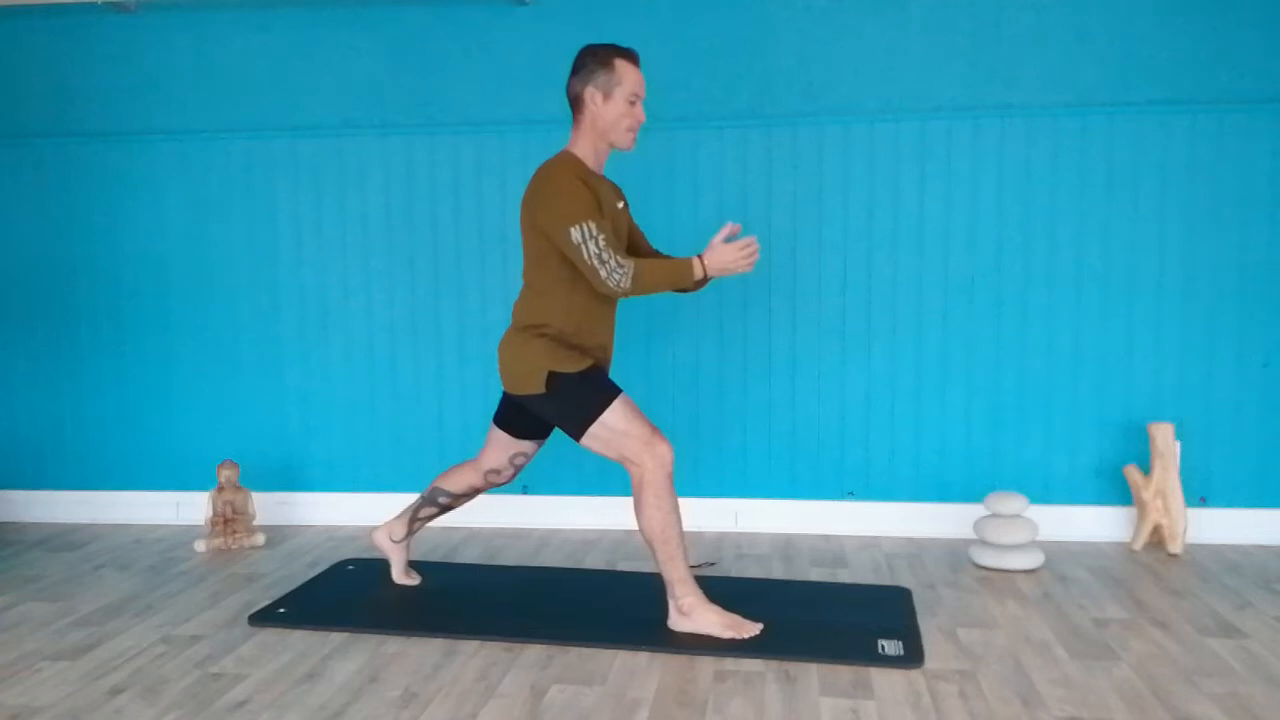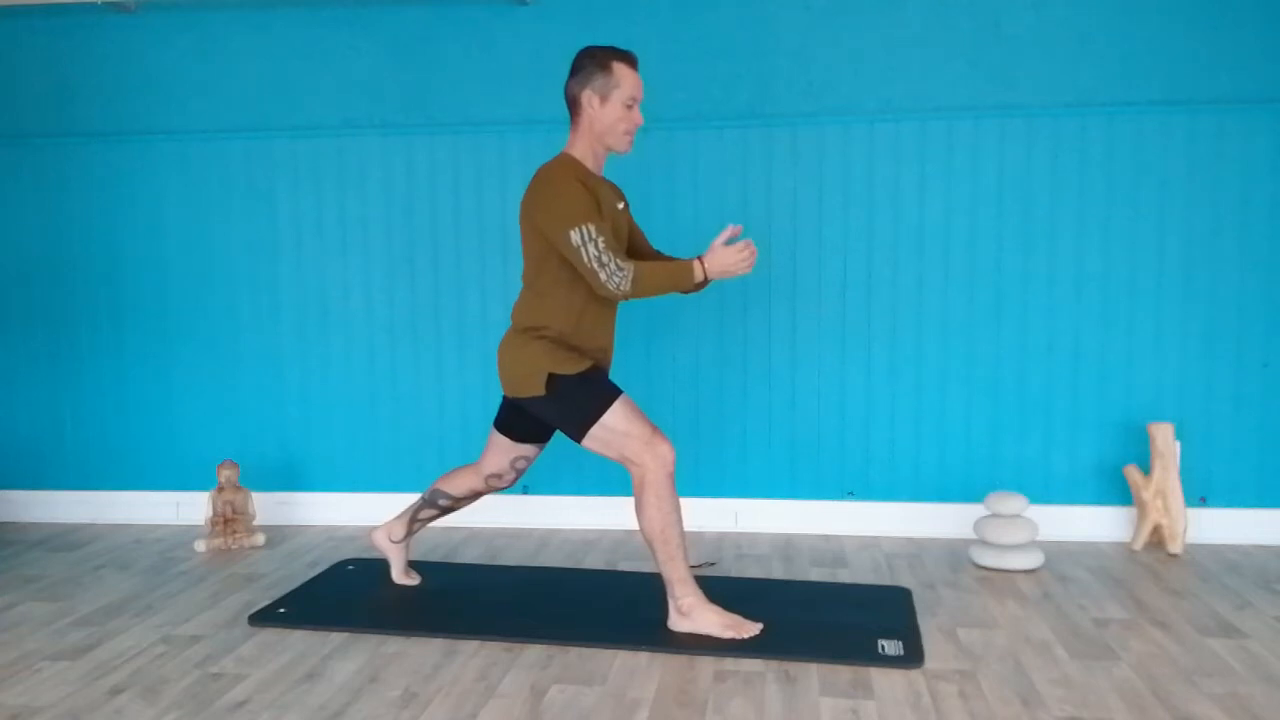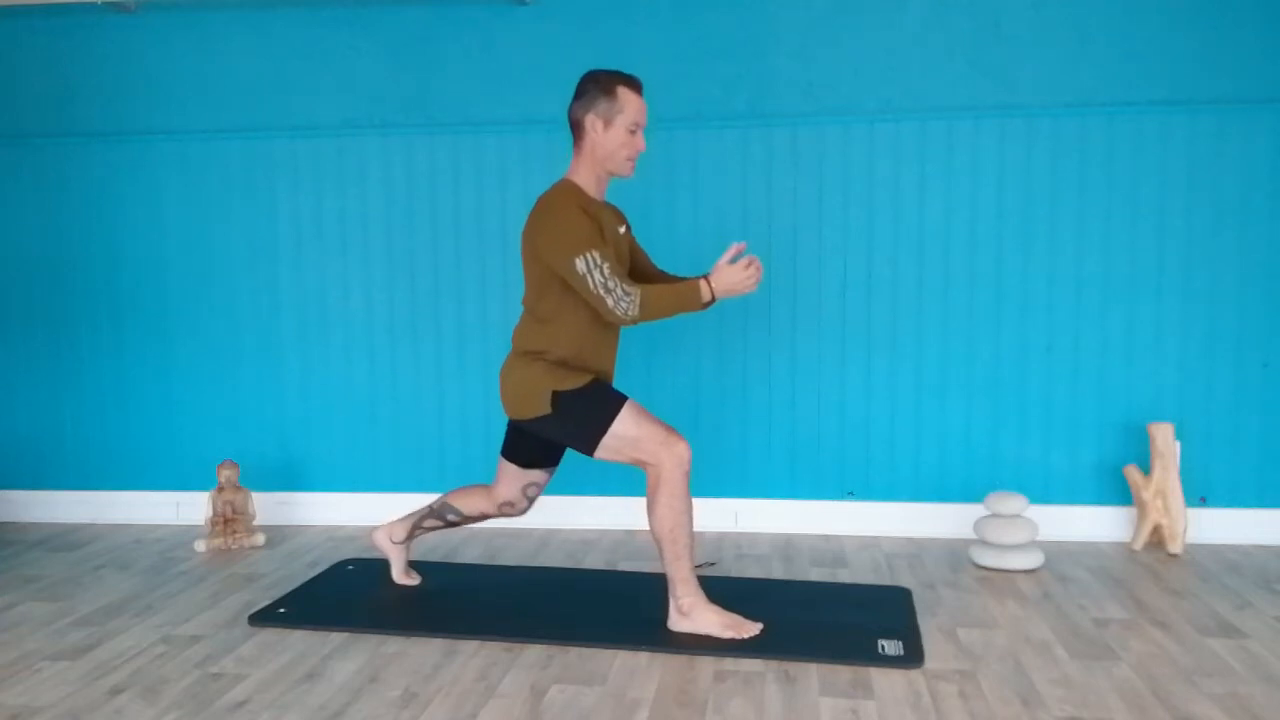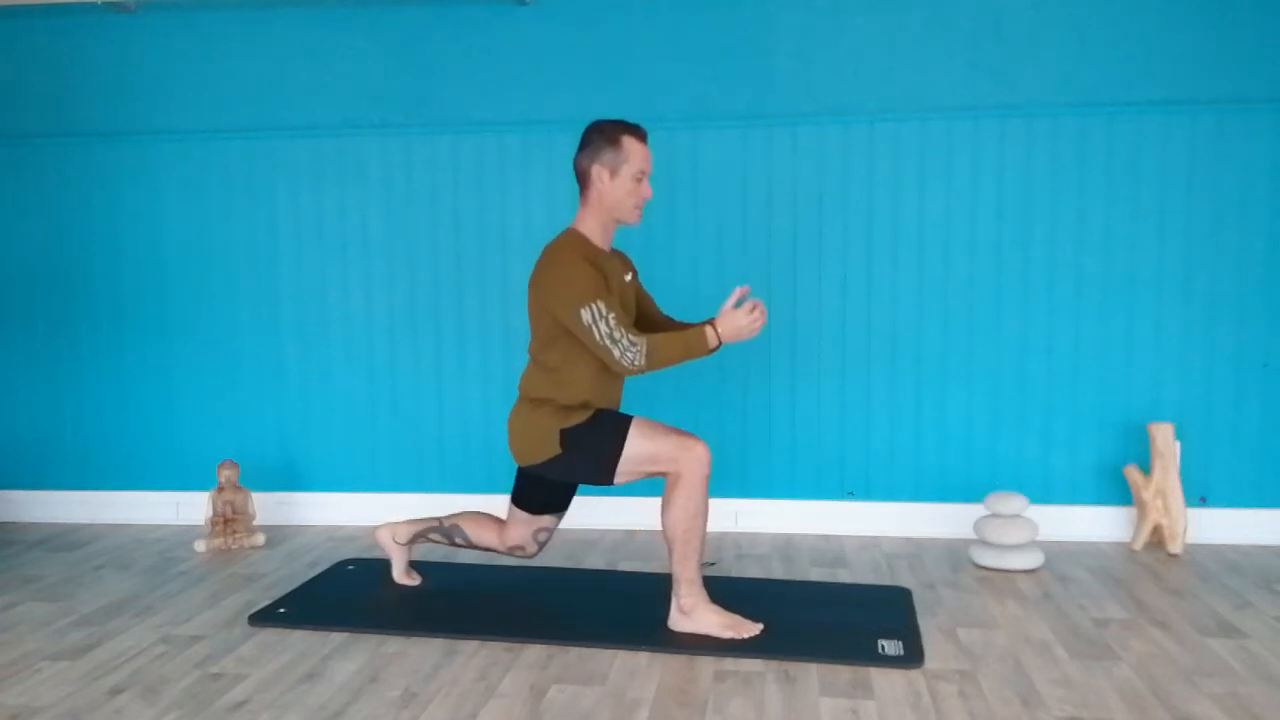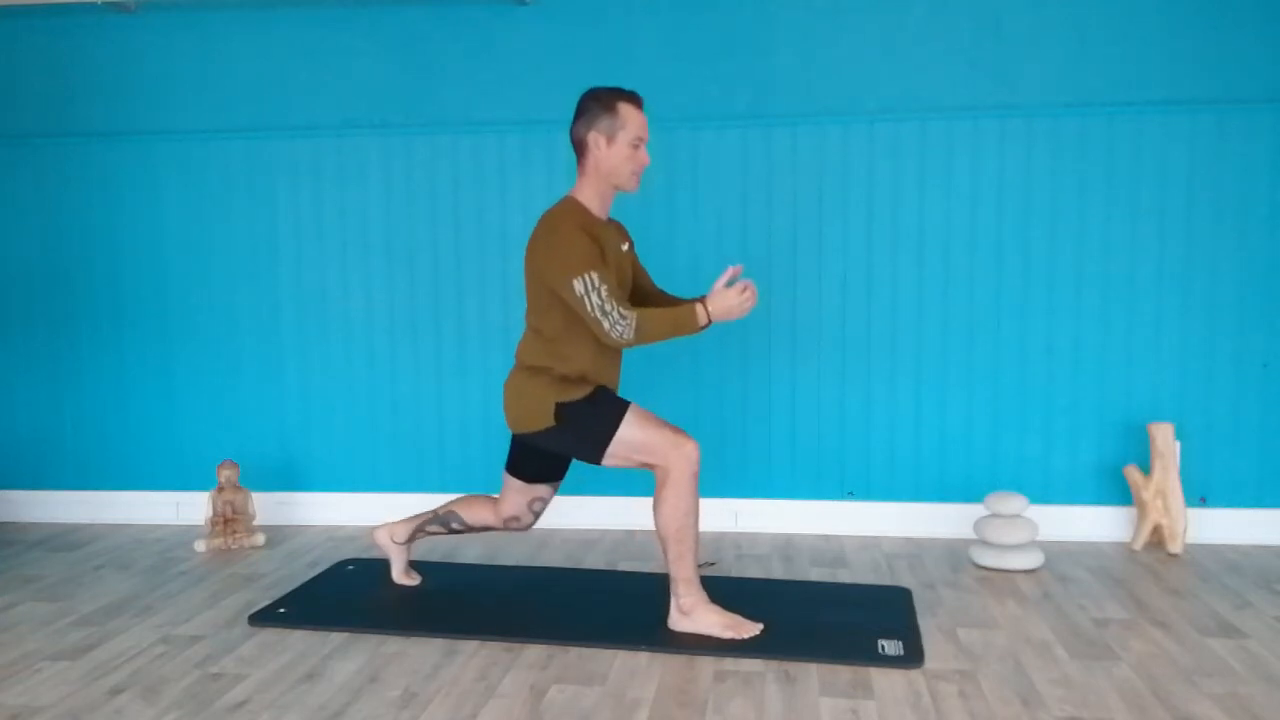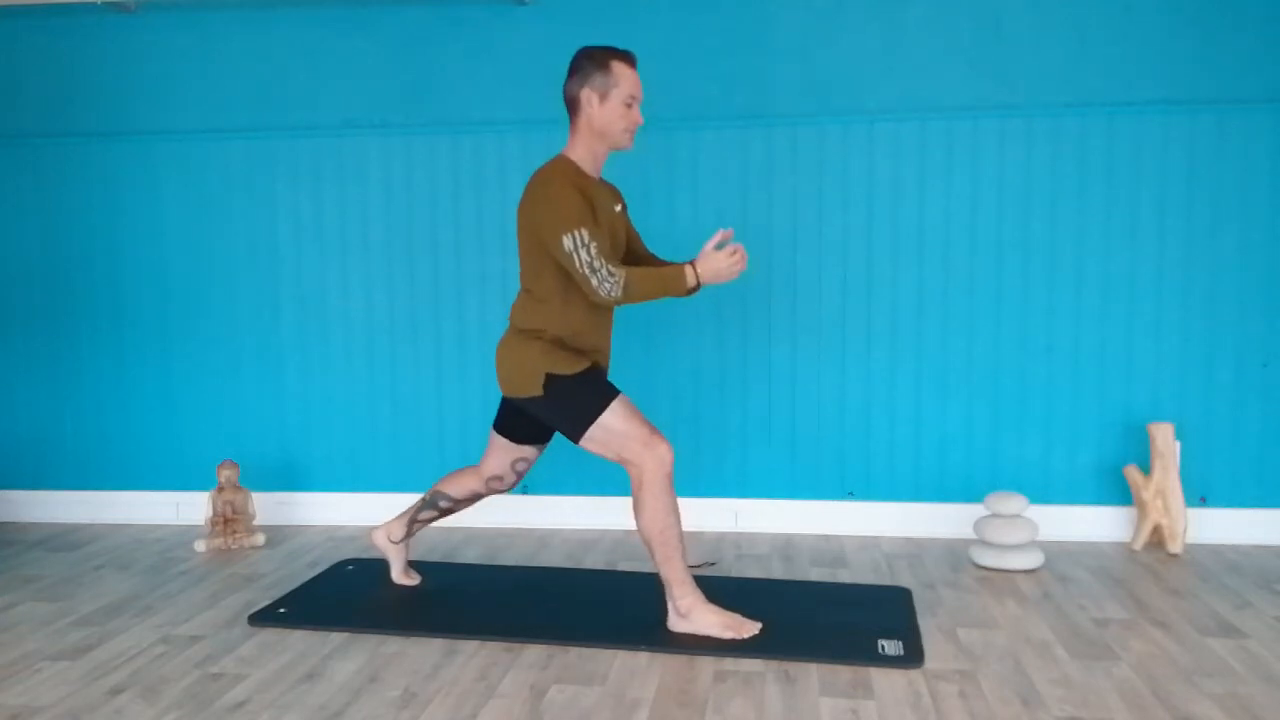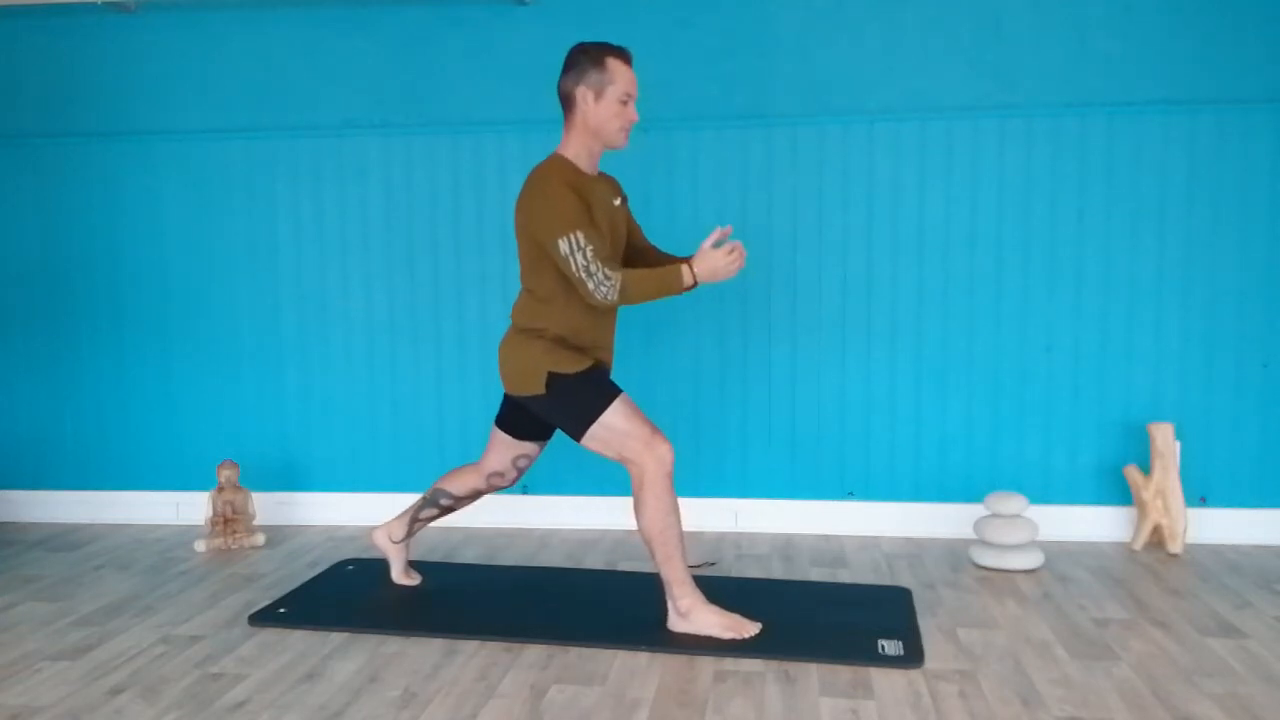
dt=0.5s
person 1, frame 1
left shoulder: (605, 192)
right shoulder: (560, 184)
left elbow: (645, 262)
right elbow: (613, 277)
left wrist: (704, 266)
right wrist: (703, 265)
left hip: (553, 359)
right hip: (547, 360)
left knee: (491, 468)
right knee: (653, 454)
left ankle: (396, 532)
right ankle: (686, 605)
person 1, frame 2
left shoulder: (606, 193)
right shoulder: (558, 186)
left elbow: (646, 262)
right elbow: (613, 279)
left wrist: (707, 266)
right wrist: (703, 268)
left hip: (552, 361)
right hip: (547, 360)
left knee: (494, 473)
right knee: (654, 454)
left ankle: (396, 533)
right ankle: (687, 606)
person 1, frame 3
left shoulder: (608, 217)
right shoulder: (561, 214)
left elbow: (652, 283)
right elbow: (620, 304)
left wrist: (709, 282)
right wrist: (710, 288)
left hip: (552, 381)
right hip: (548, 382)
left knee: (505, 500)
right knee: (670, 452)
left ankle: (397, 534)
right ankle: (687, 606)
person 1, frame 4
left shoulder: (615, 264)
right shoulder: (567, 265)
left elbow: (658, 330)
right elbow: (627, 354)
left wrist: (715, 325)
right wrist: (715, 335)
left hip: (564, 426)
right hip: (555, 428)
left knee: (516, 542)
right knee: (690, 456)
left ankle: (401, 535)
right ankle: (689, 605)
person 1, frame 5
left shoulder: (613, 234)
right shoulder: (563, 233)
left elbow: (651, 303)
right elbow: (617, 327)
left wrist: (707, 303)
right wrist: (706, 312)
left hip: (556, 397)
right hip: (551, 398)
left knee: (510, 515)
right knee: (679, 453)
left ankle: (399, 535)
right ankle: (688, 605)
person 1, frame 6
left shoulder: (604, 194)
right shoulder: (556, 189)
left elbow: (639, 265)
right elbow: (606, 284)
left wrist: (697, 268)
right wrist: (696, 275)
left hip: (552, 362)
right hip: (545, 363)
left knee: (495, 476)
right knee: (653, 455)
left ankle: (395, 533)
right ankle: (686, 607)
person 1, frame 7
left shoulder: (605, 190)
right shoulder: (551, 189)
left elbow: (641, 258)
right elbow: (601, 286)
left wrist: (700, 262)
right wrist: (693, 273)
left hip: (553, 359)
right hip: (547, 361)
left knee: (495, 472)
right knee: (653, 454)
left ankle: (396, 533)
right ankle: (686, 606)
